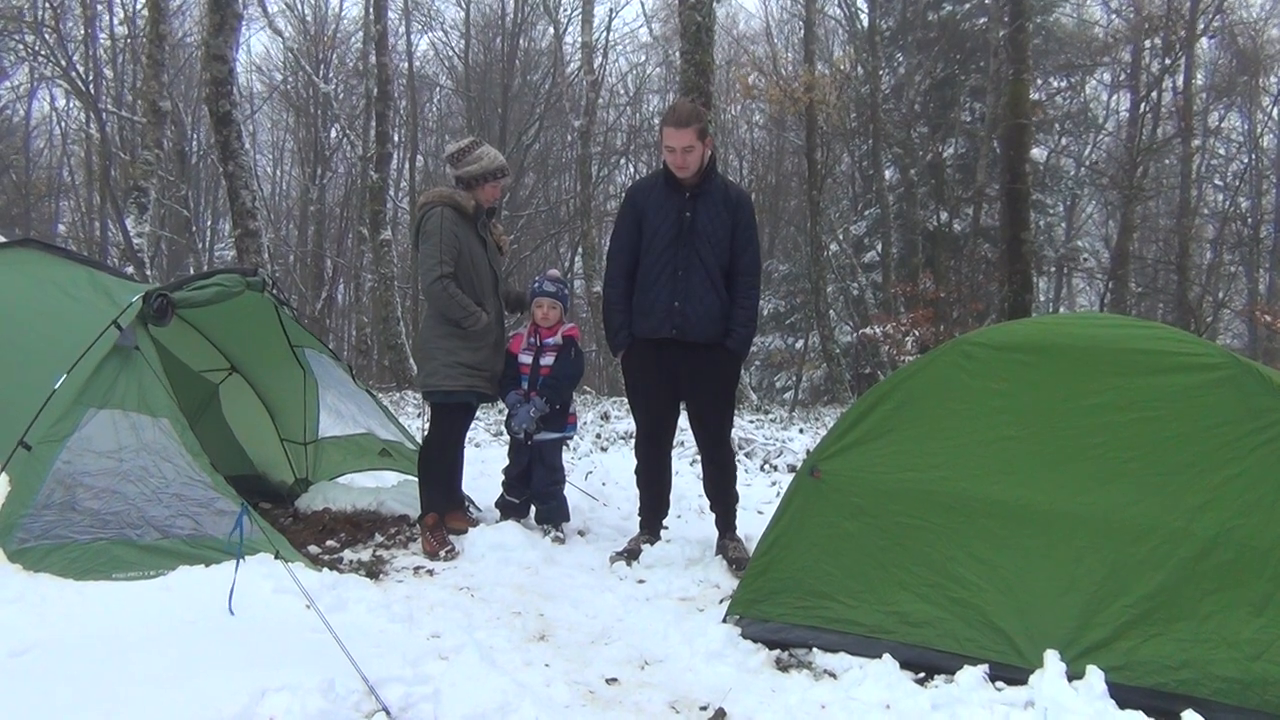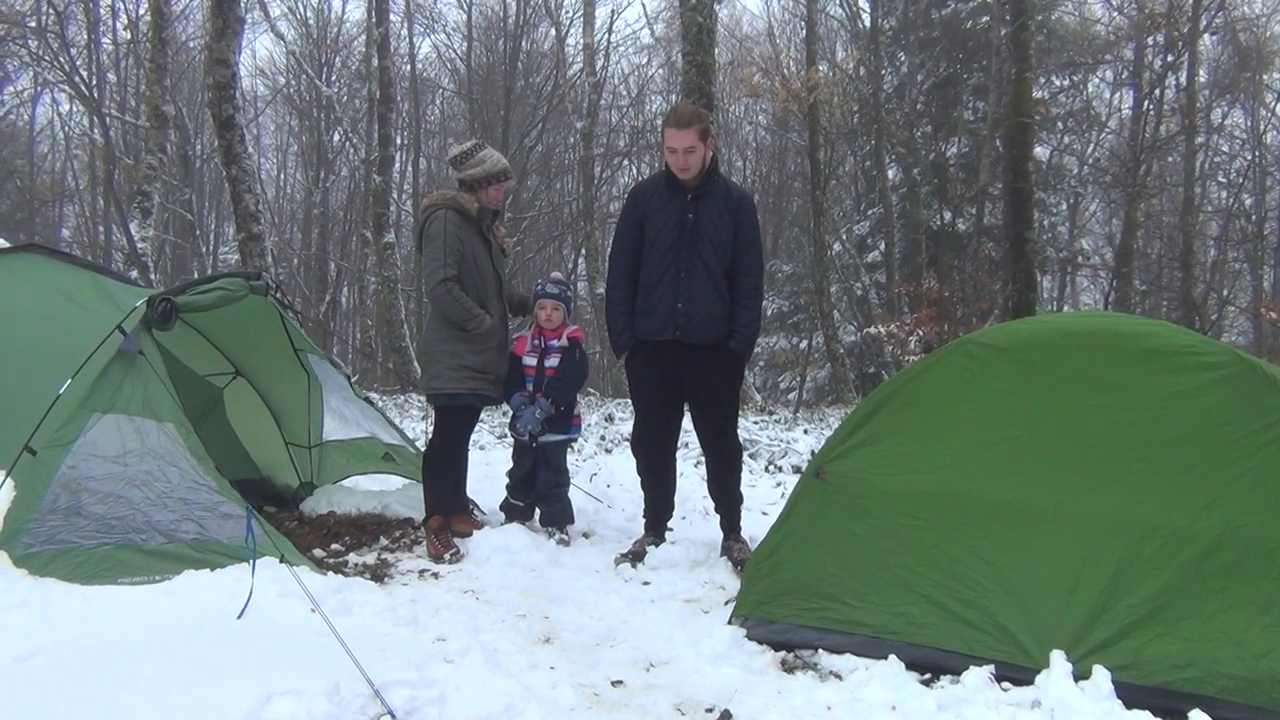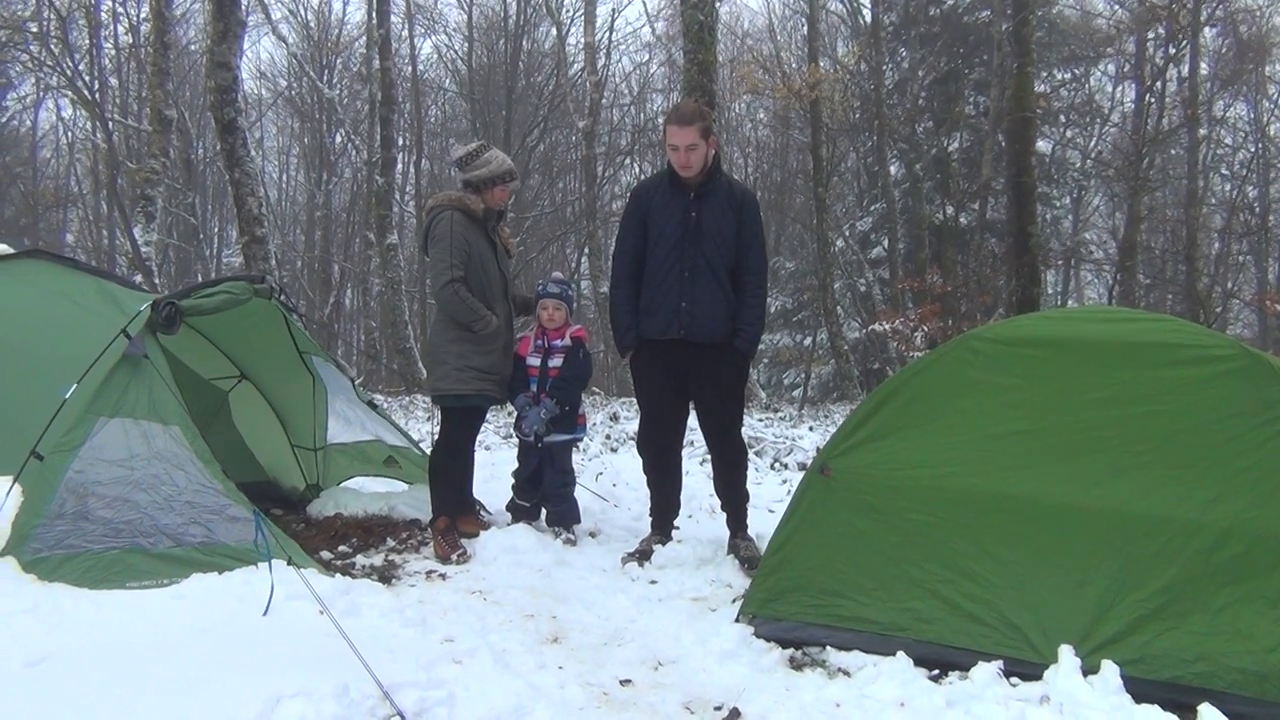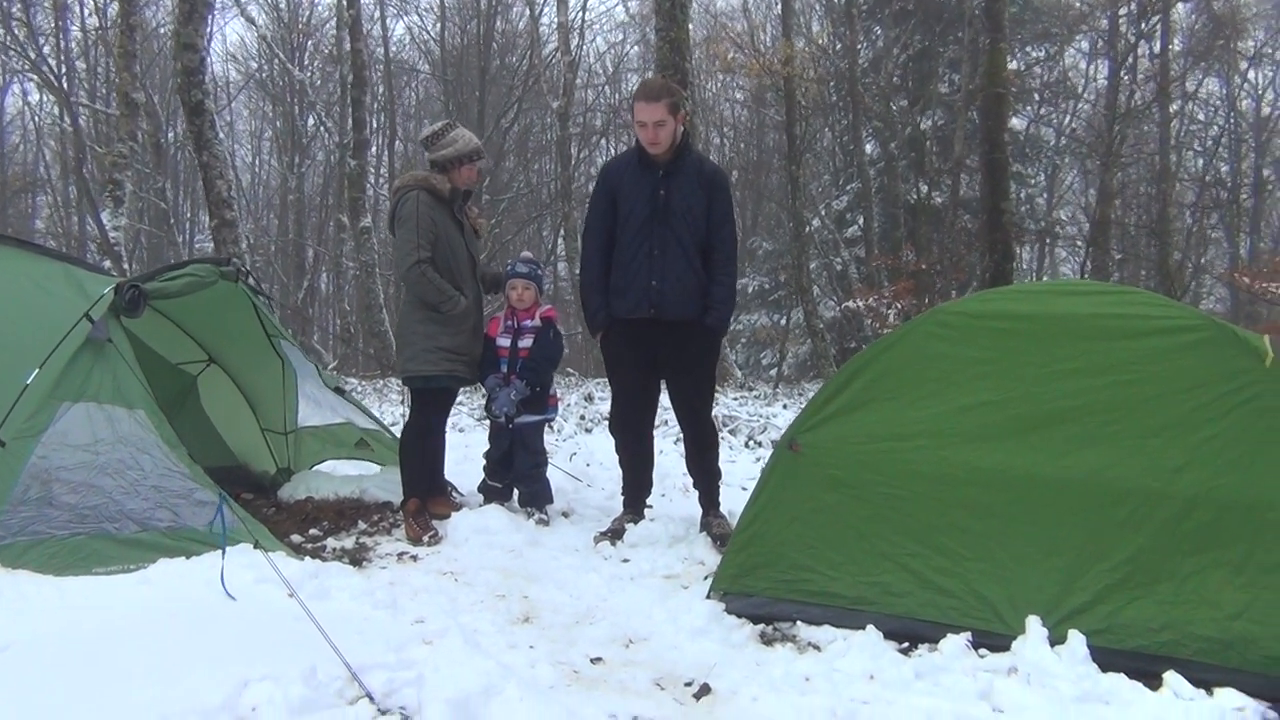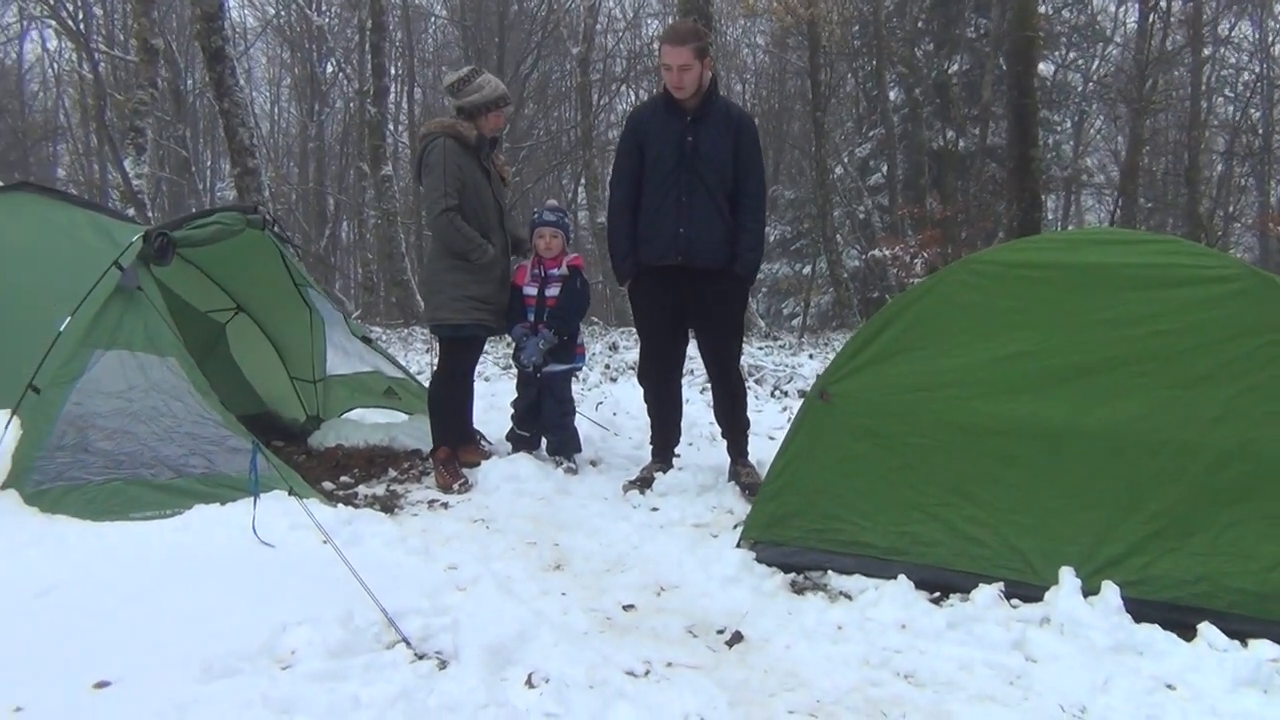
dt=1s
person 1, frame 1
left shoulder: (733, 200)
right shoulder: (642, 196)
left elbow: (746, 278)
right elbow: (618, 271)
left wrist: (738, 342)
right wrist: (620, 337)
left hip: (710, 346)
right hip: (649, 344)
left knee: (715, 444)
right knee: (652, 444)
left ankle: (727, 532)
right ankle: (649, 527)
person 1, frame 2
left shoulder: (736, 201)
right shoulder: (644, 197)
left elbow: (749, 279)
right elbow: (620, 273)
left wrist: (741, 344)
right wrist: (622, 339)
left hip: (714, 348)
right hip: (652, 346)
left knee: (721, 445)
right knee: (653, 445)
left ankle: (732, 534)
right ankle: (654, 529)
person 1, frame 3
left shoulder: (738, 199)
right shoulder: (646, 196)
left elbow: (753, 277)
right elbow: (624, 272)
left wrist: (745, 342)
right wrist: (627, 337)
left hip: (718, 347)
right hip: (657, 345)
left knee: (726, 443)
right knee: (658, 444)
left ankle: (739, 531)
right ankle: (660, 528)
person 1, frame 4
left shoulder: (708, 176)
right shoulder: (615, 174)
left elbow: (724, 254)
right elbow: (594, 250)
left wrist: (716, 319)
right wrist: (597, 316)
left hip: (688, 325)
right hip: (627, 324)
left knee: (697, 422)
right knee: (630, 423)
left ankle: (711, 508)
right ankle: (633, 506)
person 1, frame 5
left shoulder: (735, 122)
right shoulder: (643, 120)
left elbow: (752, 201)
right elbow: (622, 198)
left wrist: (745, 267)
right wrist: (624, 265)
left hip: (717, 273)
right hip: (655, 273)
left knee: (724, 370)
right knee: (658, 371)
left ankle: (739, 457)
right ankle: (661, 455)
person 2, frame 1
left shoulder: (479, 222)
right shoulder: (441, 218)
right elbow: (435, 284)
left wrist: (527, 302)
right wrist: (478, 320)
left hip: (474, 352)
right hip: (449, 351)
left knee: (457, 433)
right knee: (443, 433)
left ankle: (452, 508)
right ankle: (432, 521)
person 2, frame 2
left shoulder: (483, 225)
right shoulder: (445, 220)
right elbow: (439, 287)
left wrist: (528, 305)
right wrist: (482, 323)
left hip: (478, 355)
right hip: (453, 355)
left knee: (461, 436)
right knee: (448, 437)
left ankle: (457, 510)
right ankle: (437, 525)
person 2, frame 3
left shoulder: (488, 225)
right shoulder: (451, 221)
right elbow: (447, 288)
left wrist: (534, 304)
right wrist: (489, 324)
left hip: (483, 355)
right hip: (459, 356)
left knee: (467, 437)
right knee: (453, 437)
left ankle: (463, 511)
right ankle: (443, 525)
person 2, frame 4
left shoulder: (455, 205)
right shoulder: (417, 202)
right elbow: (412, 269)
left wrist: (506, 281)
right wrist: (457, 305)
left hip: (453, 336)
right hip: (428, 337)
left knee: (438, 418)
right knee: (424, 419)
left ankle: (435, 492)
right ankle: (414, 506)
person 2, frame 5
left shoulder: (482, 152)
right shoulder: (444, 148)
right elbow: (441, 217)
left wrist: (521, 244)
right wrist: (485, 254)
left hip: (481, 284)
right hip: (456, 285)
left knee: (467, 366)
right knee: (453, 367)
left ankle: (464, 440)
right ankle: (444, 454)
person 3, frame 1
left shoulder: (568, 343)
right shoulder: (520, 340)
left elbow: (561, 382)
right elbow: (508, 377)
left wrist: (535, 408)
right wrist: (516, 404)
left hip: (552, 421)
right hip: (520, 423)
left knee: (548, 473)
right knee: (517, 469)
left ankle: (552, 521)
right ankle: (510, 513)
person 3, frame 2
left shoulder: (572, 345)
right shoulder: (523, 343)
left elbow: (567, 384)
right elbow: (511, 379)
left wrist: (539, 410)
right wrist: (521, 406)
left hip: (557, 423)
right hip: (524, 423)
left knee: (552, 475)
right knee: (521, 471)
left ankle: (556, 523)
right ankle: (515, 515)
person 3, frame 3
left shoulder: (575, 344)
right shoulder: (527, 343)
left elbow: (571, 383)
right elbow: (515, 380)
left wrist: (544, 411)
right wrist: (526, 407)
left hip: (562, 423)
right hip: (529, 424)
left knee: (558, 476)
right knee: (527, 472)
left ankle: (563, 522)
right ankle: (522, 515)
person 3, frame 4
left shoulder: (545, 325)
right shoulder: (497, 324)
left elbow: (542, 364)
right elbow: (486, 361)
left wrist: (515, 391)
right wrist: (496, 388)
left hip: (532, 404)
right hip: (500, 405)
left knee: (529, 456)
right knee: (498, 453)
left ankle: (535, 503)
right ankle: (493, 497)
person 3, frame 5
left shoulder: (572, 273)
right shoulder: (524, 273)
left elbow: (570, 313)
right elbow: (513, 310)
left wrist: (544, 340)
right wrist: (523, 337)
left hip: (560, 352)
right hip: (527, 354)
left knee: (557, 405)
right knee: (526, 402)
left ankle: (563, 452)
right ankle: (522, 446)
